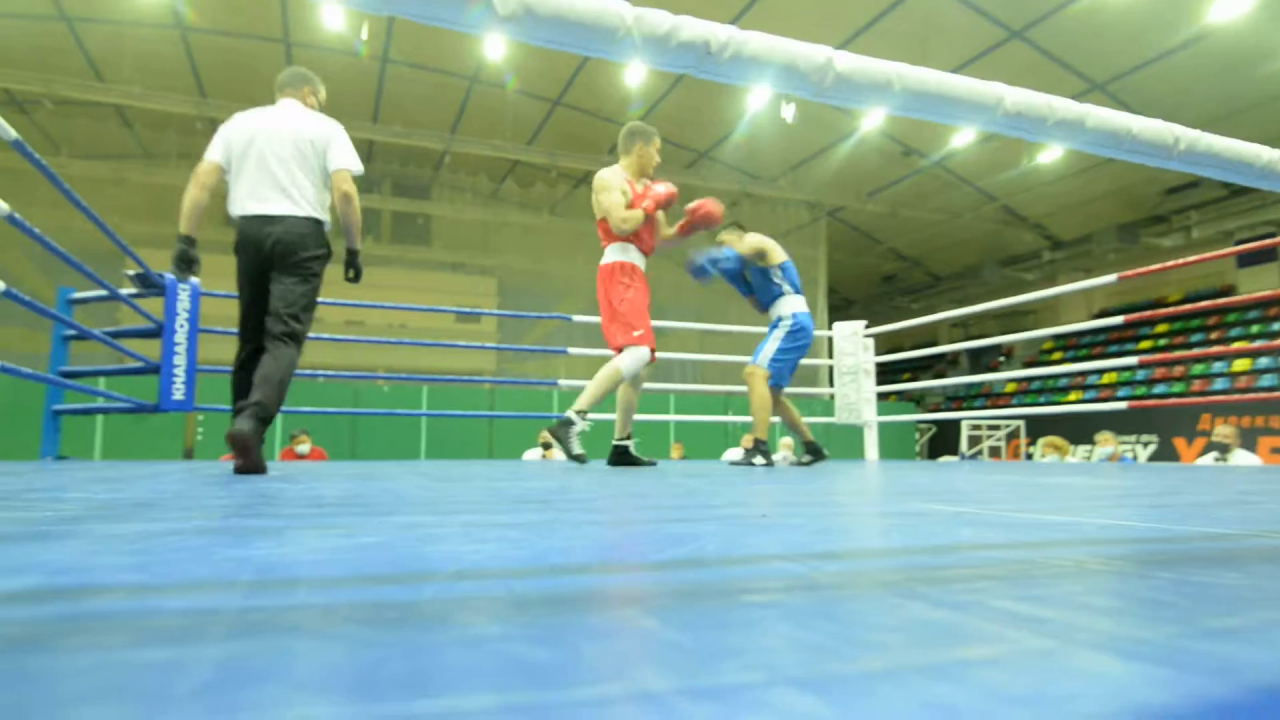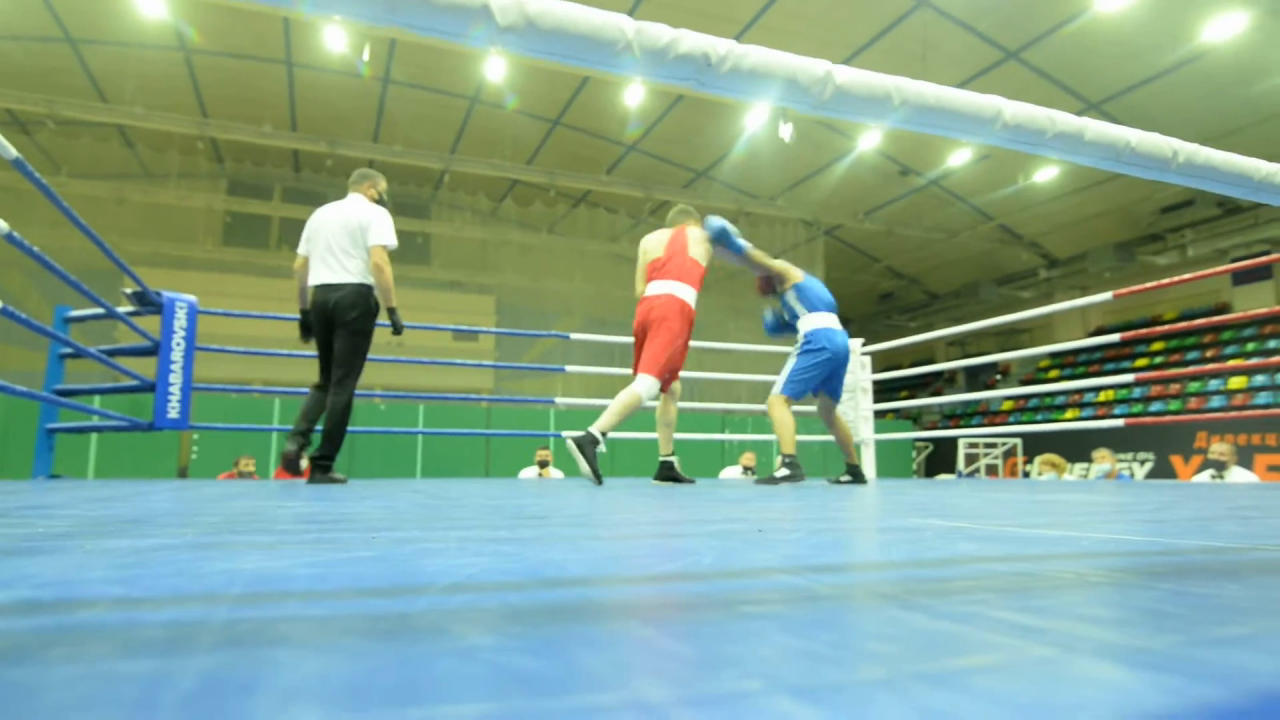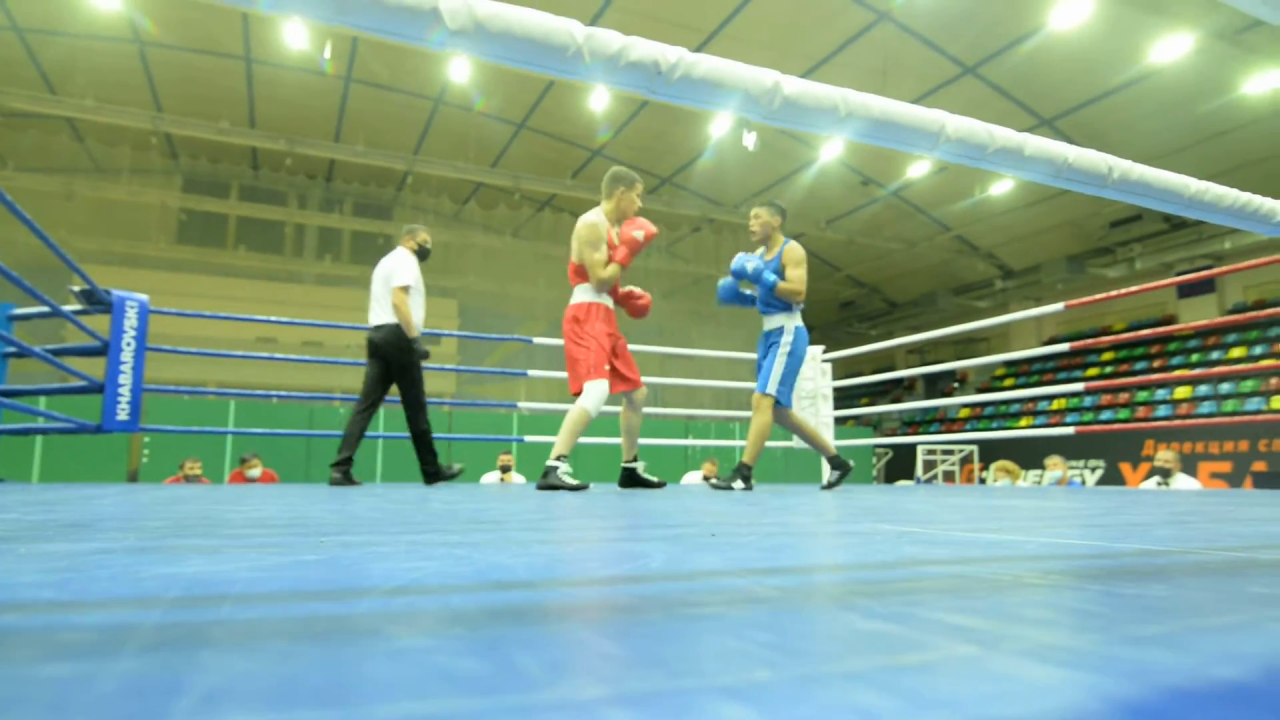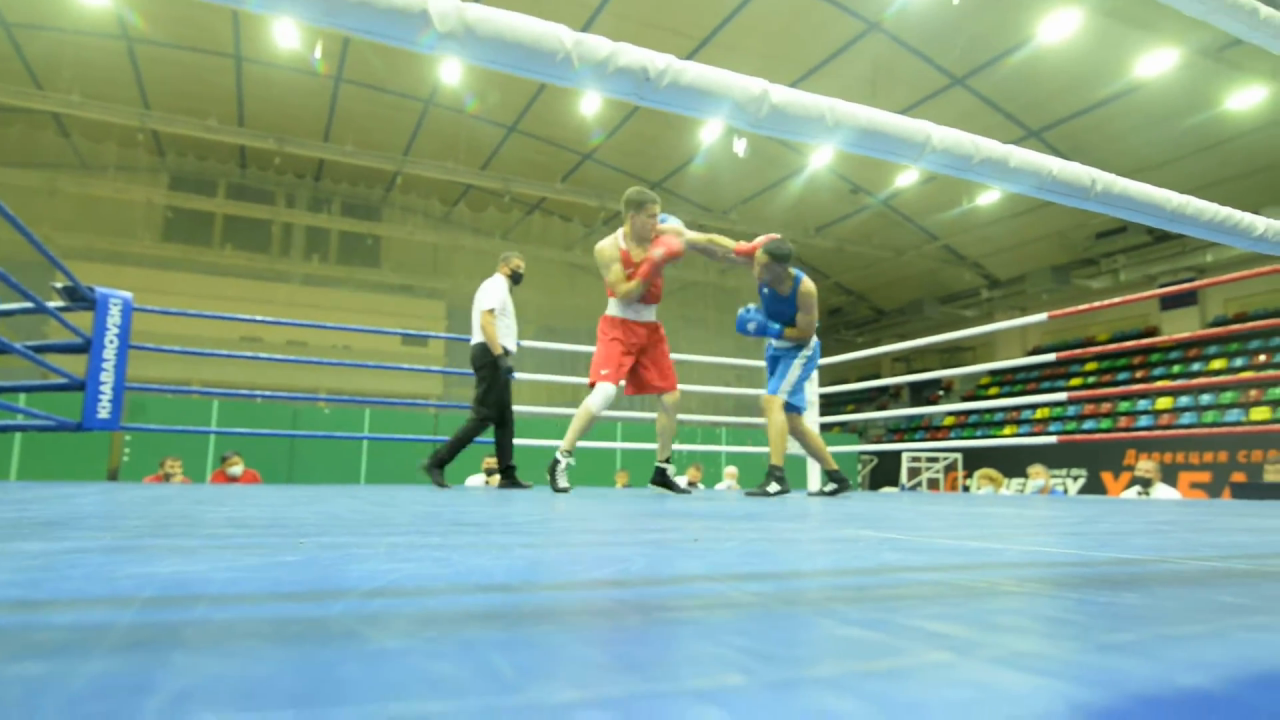
dt=0.7s
person 1, frame 1
left shoulder: (645, 186)
right shoulder: (609, 177)
left elbow: (659, 239)
right elbow: (623, 225)
left wrist: (689, 224)
right wrist: (652, 203)
left hip: (633, 278)
right hip: (621, 273)
left knee: (638, 367)
right knee: (637, 354)
left ankle: (622, 446)
right ankle: (569, 421)
person 1, frame 2
left shoulder: (651, 240)
right shoulder: (700, 237)
left elbow: (640, 291)
left hip: (649, 305)
right hip: (677, 308)
left knee: (671, 388)
right knee: (648, 384)
left ankle: (667, 463)
right ankle: (590, 438)
person 1, frame 3
left shoulder: (610, 228)
right shoulder: (593, 224)
right elbow: (598, 280)
left wrist: (622, 295)
right wrist: (630, 250)
left hip: (603, 319)
right hip: (588, 316)
left knee: (636, 393)
right knee: (597, 392)
left ankle: (631, 469)
right ankle: (554, 468)
person 1, frame 4
left shoulder: (666, 232)
right shoulder: (607, 248)
left elbow: (707, 242)
right elbow: (624, 294)
left wrist: (744, 248)
right wrist: (651, 263)
left hip: (650, 327)
right hip: (619, 326)
left knee: (669, 399)
right knee: (604, 392)
left ankle: (663, 470)
right ankle: (561, 459)
person 2, frame 1
left shoulder: (240, 122)
right shoulder: (325, 127)
left elbow: (202, 180)
right elbow: (345, 191)
left wrist: (186, 240)
right wrist: (354, 249)
left hip: (251, 235)
right hip: (302, 238)
left knee: (251, 345)
right knee: (284, 341)
left ankle: (244, 434)
right ankle: (251, 422)
person 2, frame 2
left shoulder: (320, 213)
right shoulder: (374, 213)
left elbow: (300, 267)
right elbow: (379, 261)
left wrist: (304, 312)
right wrist: (392, 310)
left hip: (320, 298)
right hip: (355, 298)
left knee: (326, 382)
right knee: (343, 384)
left ankle: (296, 441)
right ankle: (322, 464)
person 2, frame 3
left shoulder: (385, 262)
right shoulder: (405, 260)
right elbow: (399, 300)
right wrist: (415, 339)
left hip: (377, 335)
right hip: (397, 336)
left knee: (367, 403)
right knee: (415, 406)
left ankle: (341, 468)
right ankle: (432, 470)
person 2, frame 4
left shoulder: (501, 290)
right shoulder: (495, 286)
right elbow: (486, 322)
right wrist: (501, 357)
left hip: (491, 358)
right hip: (491, 356)
left knee: (503, 417)
right knee: (483, 416)
left ankle: (508, 476)
right ankle: (437, 463)
person 3, frame 1
left shoulder: (758, 242)
right shoulder: (755, 261)
left elbow: (741, 251)
right elbow: (763, 306)
left wrist: (708, 261)
right wrist: (740, 283)
left hip: (793, 322)
right hip: (788, 323)
left knee: (755, 374)
right knee: (772, 392)
left ankle: (760, 450)
right ankle: (812, 447)
person 3, frame 2
left shoulder: (782, 274)
right shoulder: (804, 285)
left elbow: (761, 260)
left wrist: (731, 237)
right wrist: (785, 325)
left hip: (818, 341)
right hip: (839, 342)
left knee: (777, 401)
right knee: (827, 411)
left ankle: (790, 464)
right ankle: (854, 469)
person 3, frame 3
left shoulder: (792, 250)
right shoulder: (759, 254)
left elbow: (797, 294)
left wrist: (760, 275)
right wrist: (740, 295)
left hip: (788, 335)
right hip: (769, 336)
left knee: (762, 400)
right knee: (781, 413)
left ankle: (743, 474)
right ankle: (837, 463)
person 3, frame 4
left shoulder: (804, 289)
right shoulder: (763, 257)
left elbow: (801, 336)
left wrist: (765, 328)
left hip: (801, 350)
right hip: (774, 349)
left knee: (772, 402)
right knee: (792, 420)
left ankle: (776, 478)
right ankle: (835, 477)
